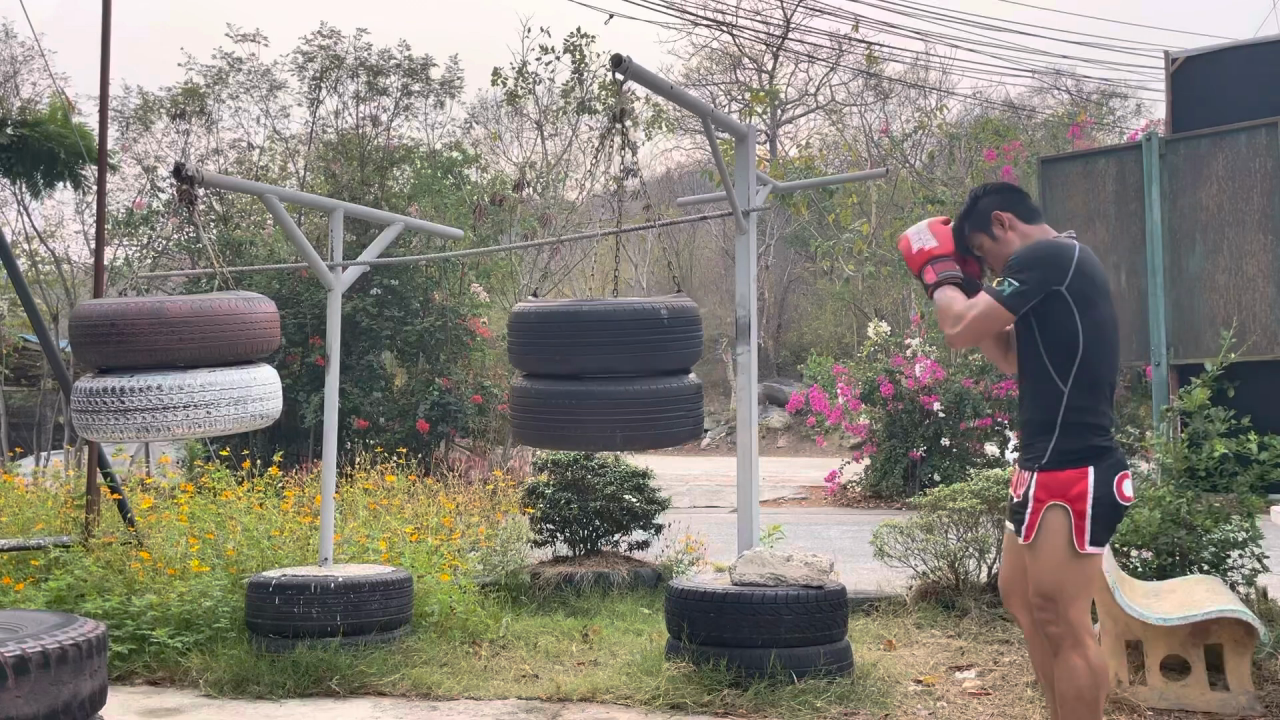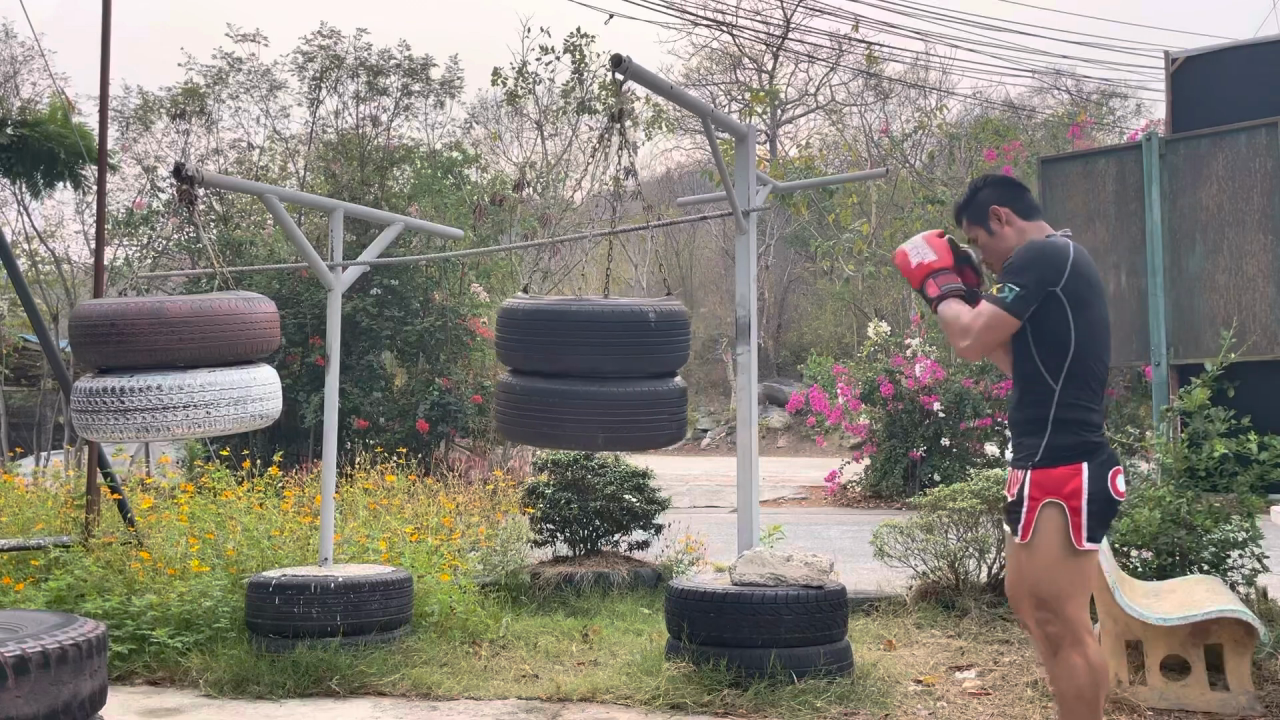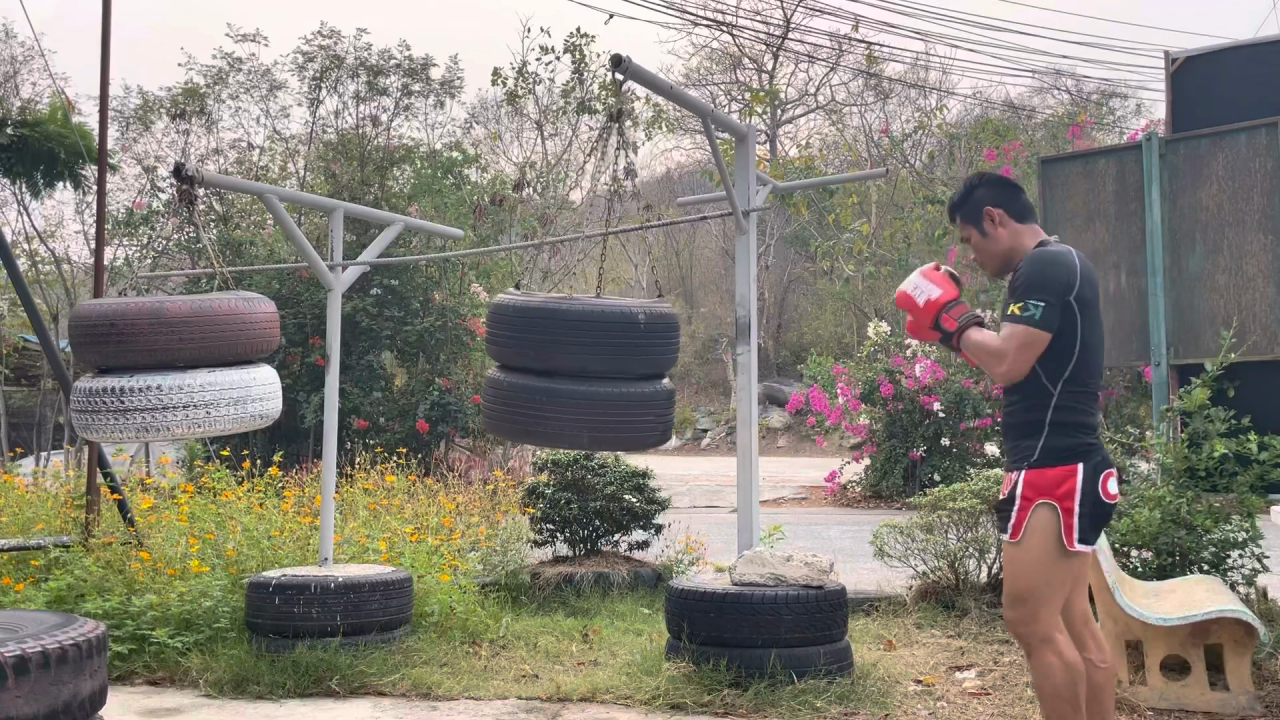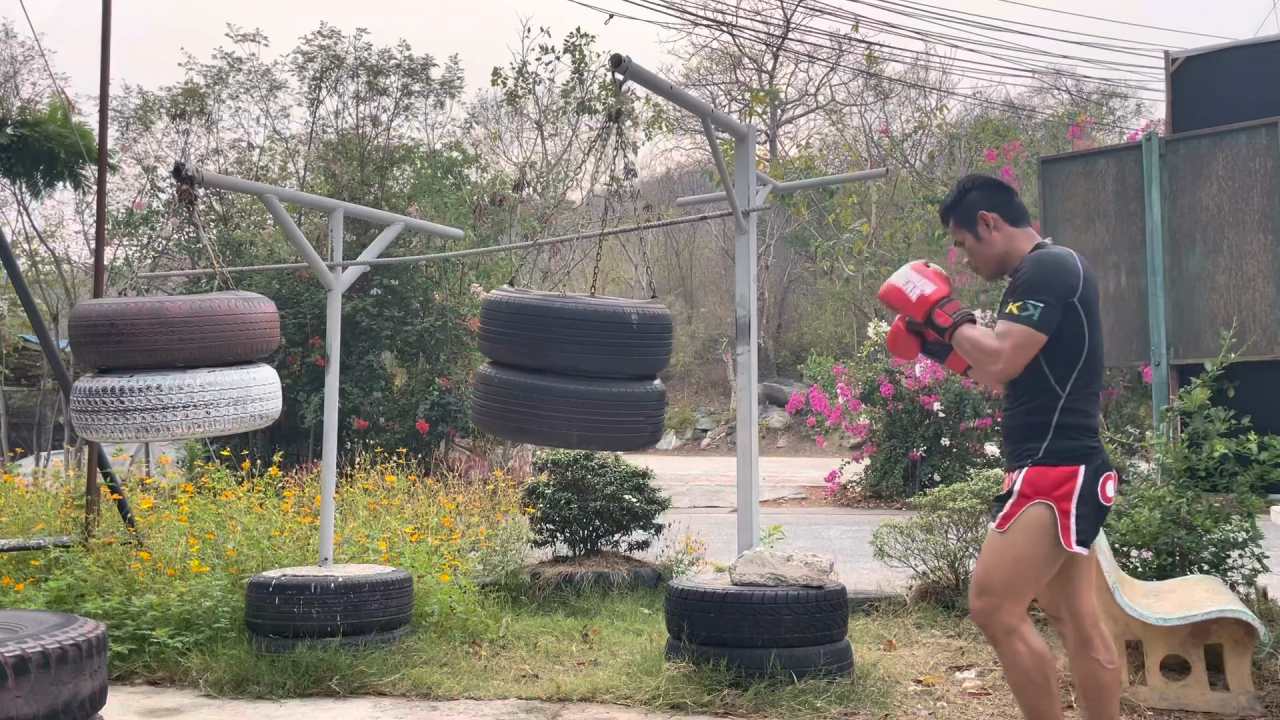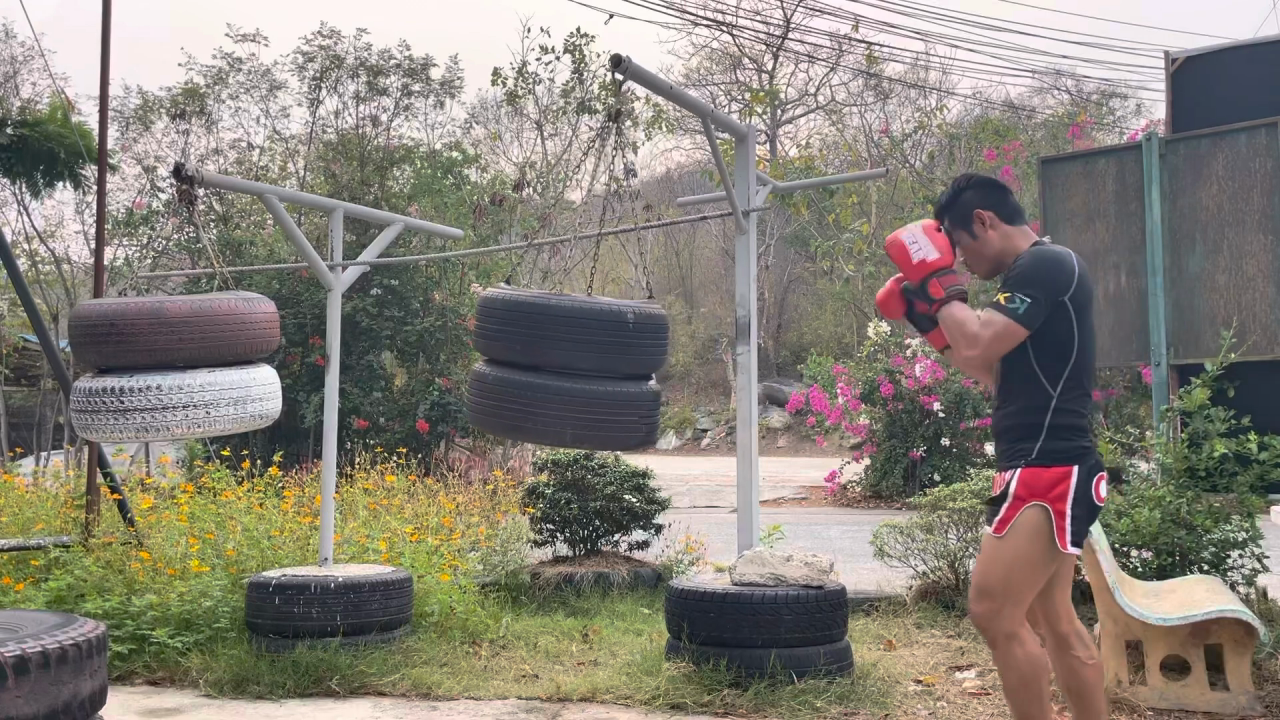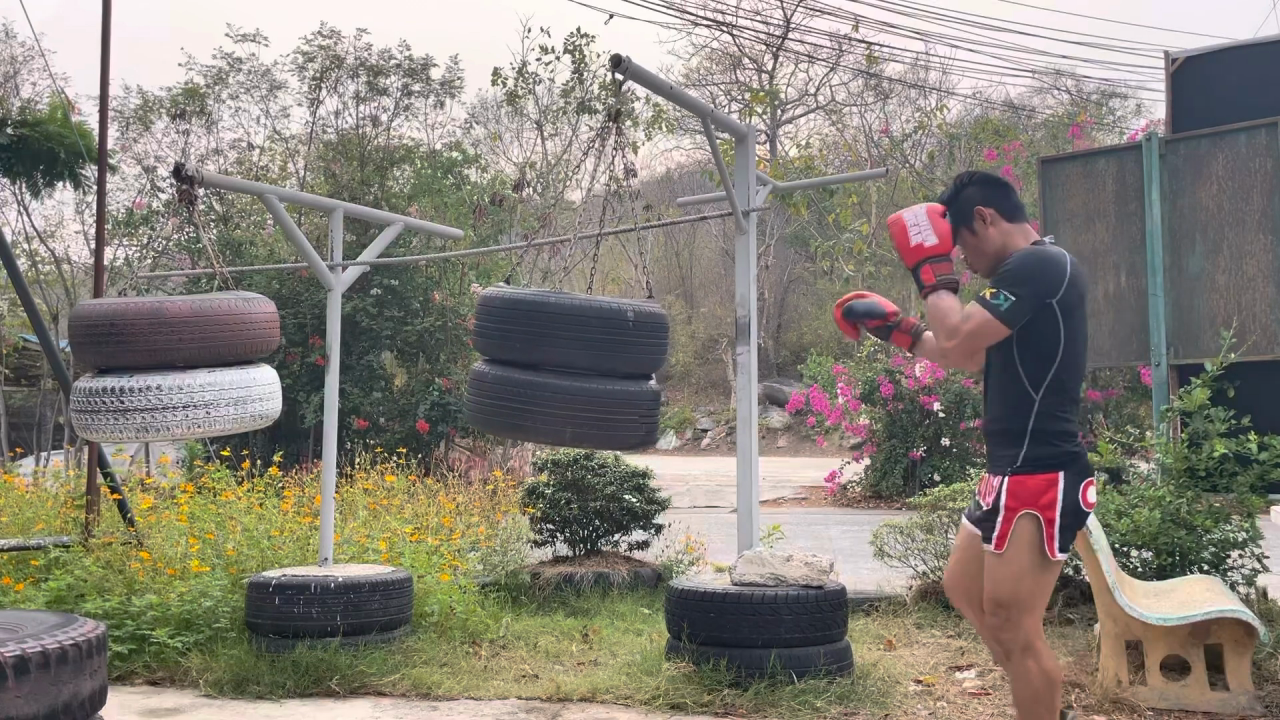
dt=0.1s
person 1, frame 1
left shoulder: (1049, 256)
right shoulder: (1057, 266)
left elbow: (961, 330)
right elbow: (1020, 360)
left wrist: (936, 267)
right wrist: (969, 284)
left hip: (1069, 473)
right hip: (1052, 467)
left knee: (1062, 626)
right knee: (1020, 599)
person 1, frame 2
left shoulder: (1042, 257)
right shoulder: (1054, 263)
left elbow: (974, 337)
right elbow: (1013, 352)
left wrist: (934, 278)
right wrist: (970, 292)
left hip: (1061, 470)
right hip: (1057, 467)
left knee: (1060, 622)
right knee: (1046, 614)
person 1, frame 3
left shoulder: (1048, 267)
right shoulder: (1048, 270)
left elbow: (1007, 363)
right elbow: (1019, 368)
left wrist: (949, 314)
right wrist: (956, 323)
left hip: (1055, 473)
right hip: (1051, 470)
left knee: (1031, 622)
right knee: (1071, 622)
person 1, frame 4
left shoulder: (1050, 268)
right shoulder: (1036, 276)
left elbow: (1001, 361)
right elbow: (1007, 376)
left wrist: (943, 313)
right wrist: (945, 345)
left hip: (1056, 474)
right hip: (1049, 472)
left knee: (994, 608)
right knee: (1078, 622)
person 1, frame 5
left shoulder: (1045, 265)
right shoulder: (1032, 273)
left elbow: (977, 346)
right elbow: (991, 368)
left wrist: (934, 280)
right wrist: (931, 320)
left hip: (1048, 475)
right hip: (1040, 472)
left knee: (996, 614)
right knee: (1055, 622)
person 1, frame 6
left shoulder: (1038, 266)
right shoulder: (1030, 270)
left elbow: (956, 344)
right elbow: (968, 355)
left wrist: (929, 267)
right wrist: (894, 323)
left hip: (1037, 478)
right hip: (1013, 470)
left knee: (1011, 629)
right knee: (963, 588)
